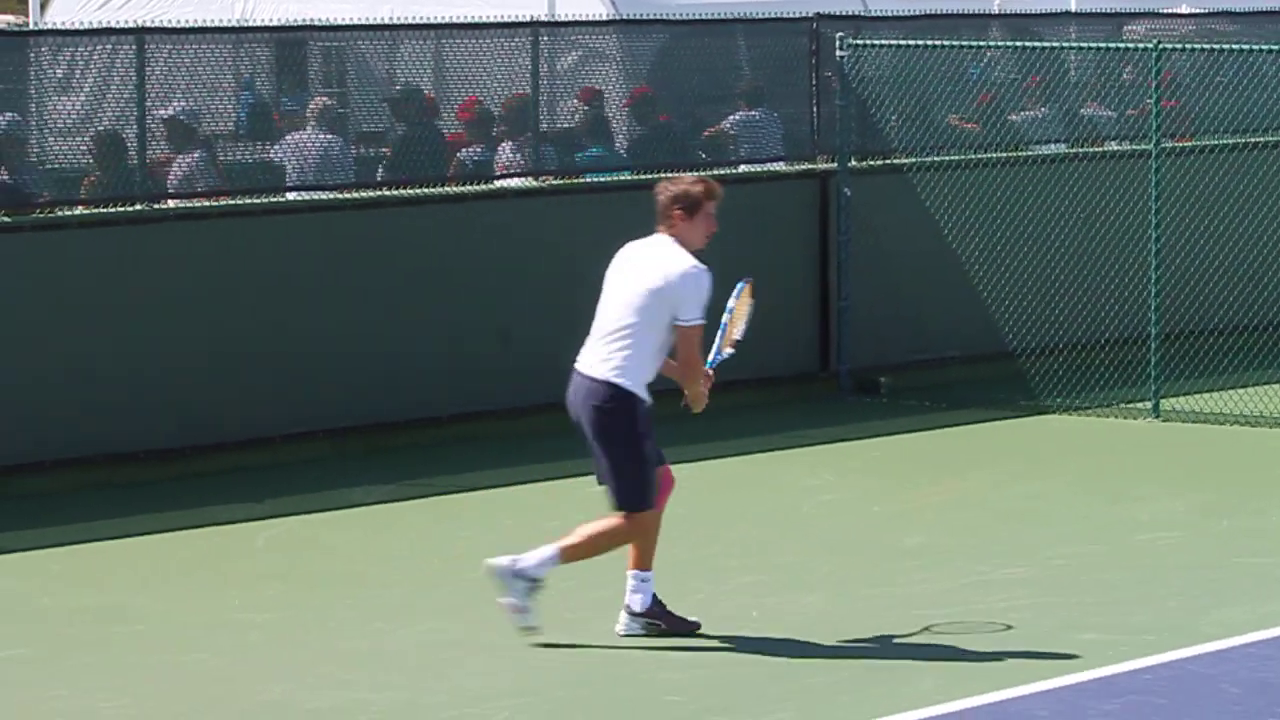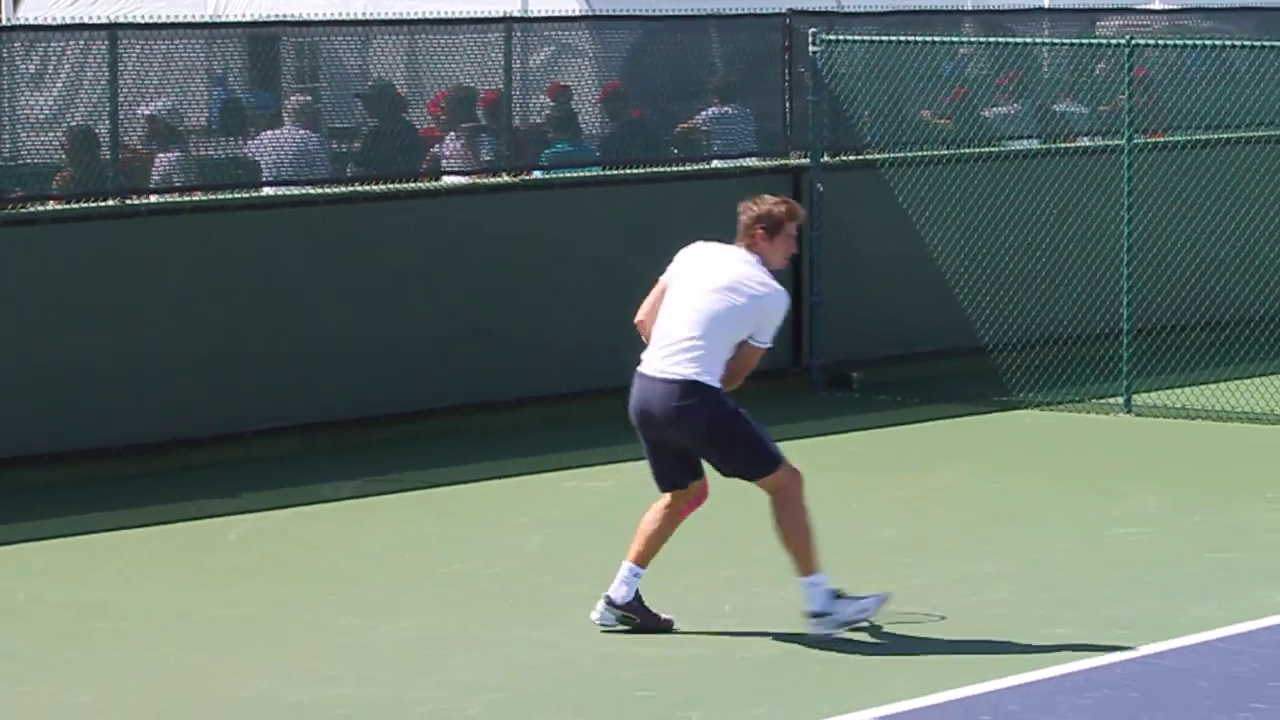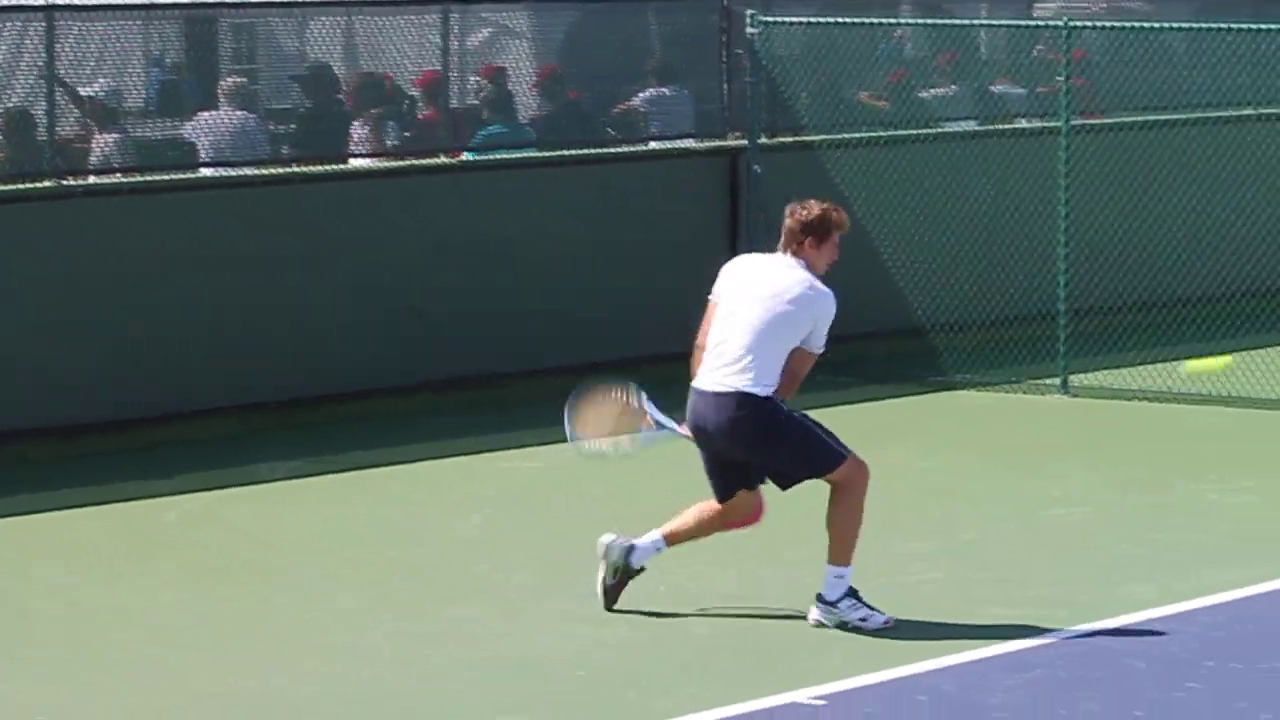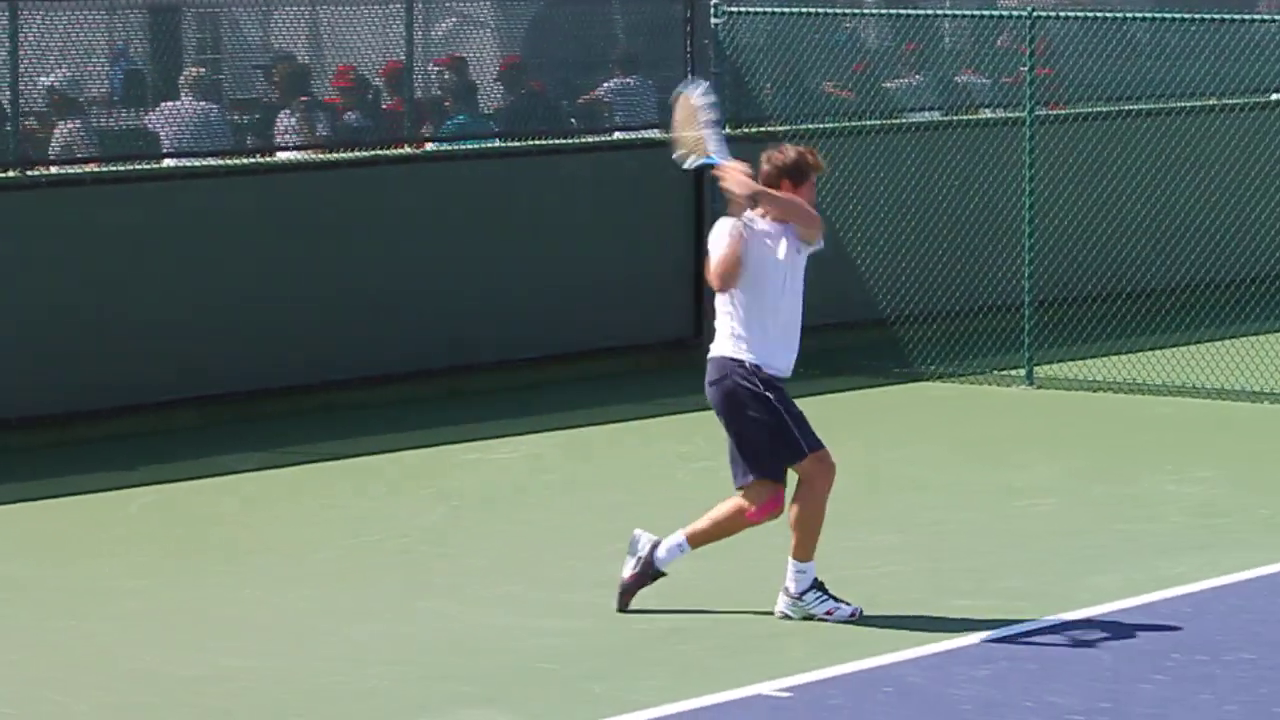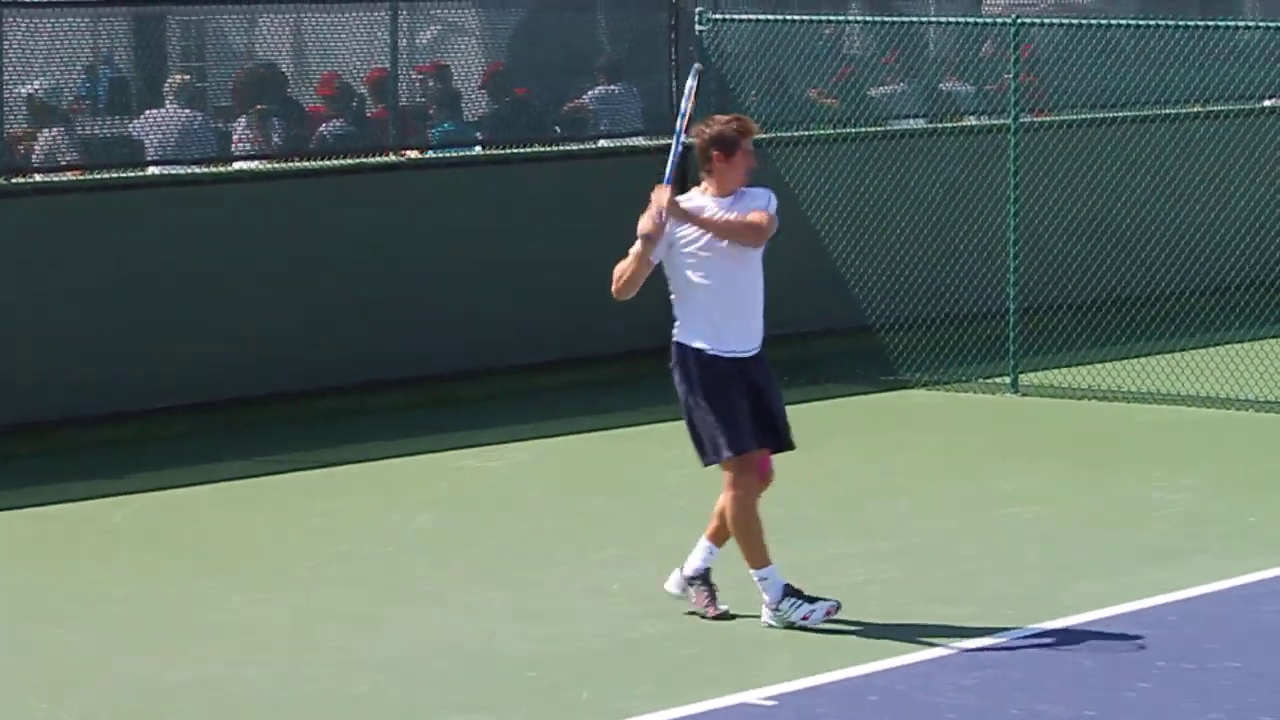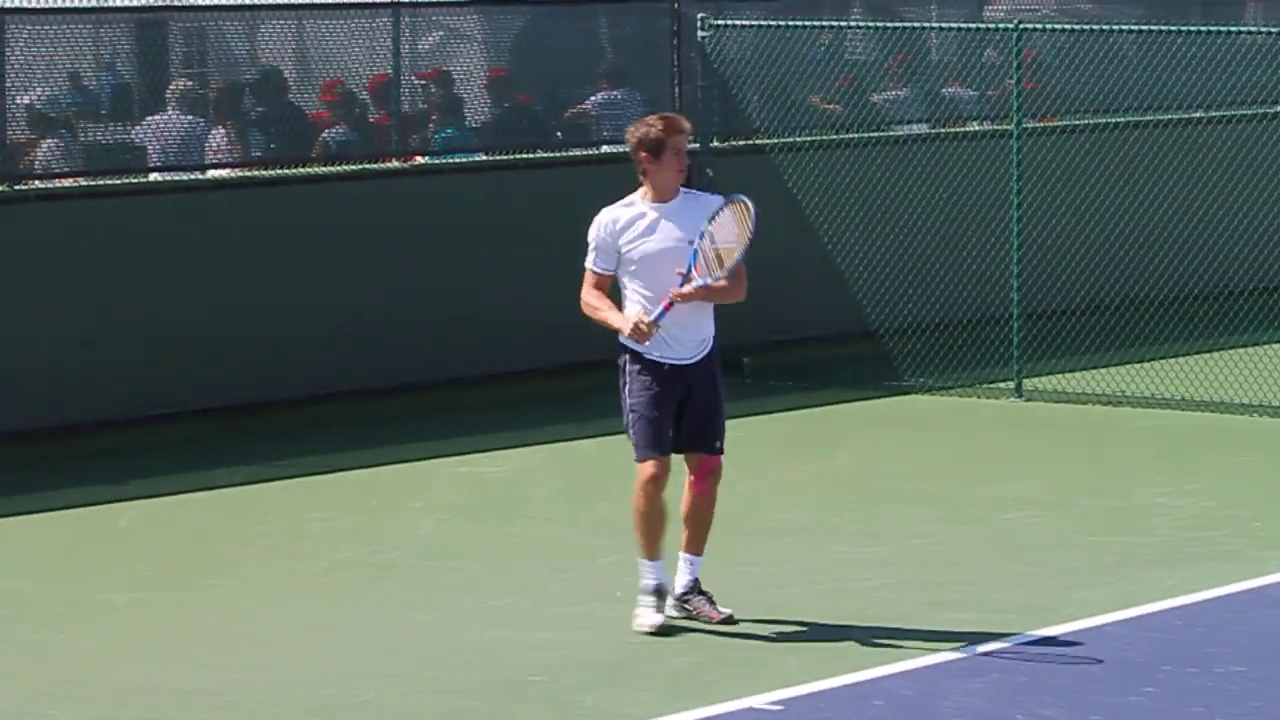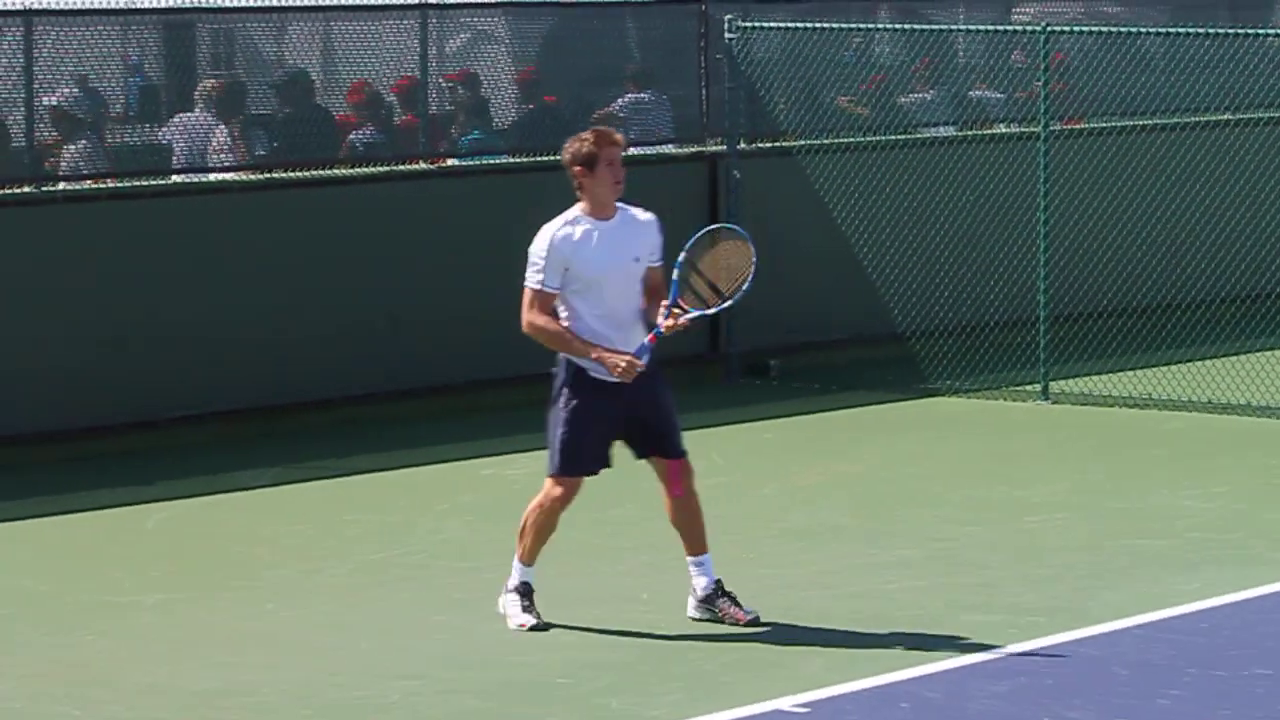
dt=0.3s
person 1, frame 1
left shoulder: (632, 252)
right shoulder: (691, 273)
right elbow: (689, 360)
left wrist: (678, 373)
right wrist: (698, 393)
left hip: (601, 388)
right hip: (611, 399)
left knee: (660, 484)
right knee: (634, 521)
left ankle: (641, 605)
right ankle: (524, 567)
person 1, frame 2
left shoulder: (695, 252)
right shoulder: (772, 295)
left elbow: (644, 319)
right elbow: (736, 373)
left hip: (645, 391)
right hip: (692, 398)
left knee: (683, 495)
right knee: (786, 484)
left ankle: (619, 598)
right ankle: (822, 604)
person 1, frame 3
left shoulder: (740, 266)
right shoulder: (819, 297)
left elbow: (703, 341)
right elbow: (792, 376)
left hip: (704, 406)
right hip: (744, 407)
left knee: (738, 508)
right knee: (853, 475)
left ankle: (634, 551)
right ankle: (835, 597)
person 1, frame 4
left shoulder: (799, 229)
right shoulder: (734, 227)
left elbow: (811, 223)
right elbow: (720, 281)
left wrist: (759, 194)
right wrist: (742, 213)
left hip: (764, 379)
right hip: (741, 374)
left knee: (762, 502)
right knee: (818, 469)
left ankle: (655, 554)
right ankle: (800, 589)
person 1, frame 5
left shoulder: (760, 200)
right shoulder: (669, 217)
left elbow: (757, 232)
right elbow: (621, 288)
left wrist: (690, 214)
right wrist: (645, 242)
left hip: (750, 357)
right hip: (699, 359)
left knee: (759, 474)
right knee: (741, 474)
left ankle: (693, 572)
right ankle: (777, 597)
person 1, frame 6
left shoulder: (711, 209)
right shoulder: (612, 221)
left elbow: (737, 287)
right elbow: (590, 295)
left wrist: (701, 293)
right wrist: (621, 321)
left hip: (701, 359)
right hip: (646, 362)
left knee: (707, 470)
right knee: (653, 472)
left ankle: (686, 586)
right ankle: (652, 587)
person 1, frame 7
left shoulder: (645, 225)
right shoulder: (556, 239)
right elbow: (534, 320)
left wrist: (664, 314)
right wrist: (601, 355)
left hip: (639, 370)
right hip: (585, 377)
left knee: (677, 473)
right knee: (562, 488)
left ankle: (706, 588)
right ankle: (518, 586)
